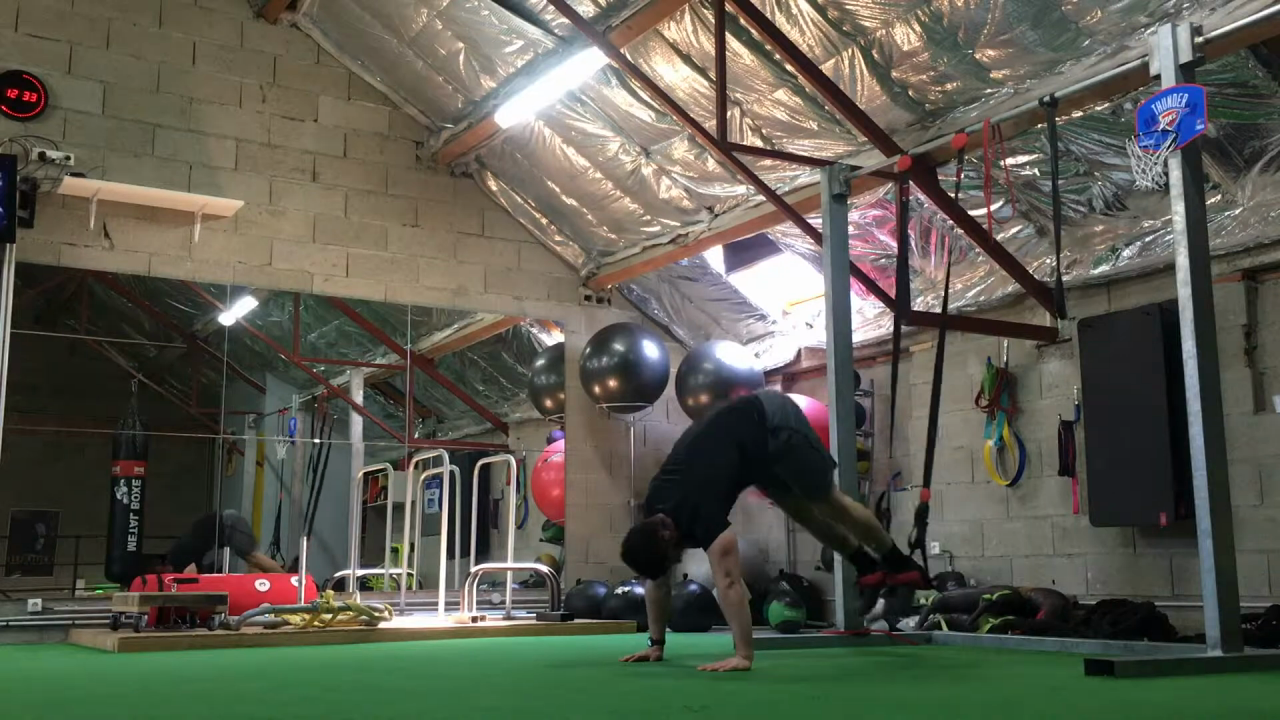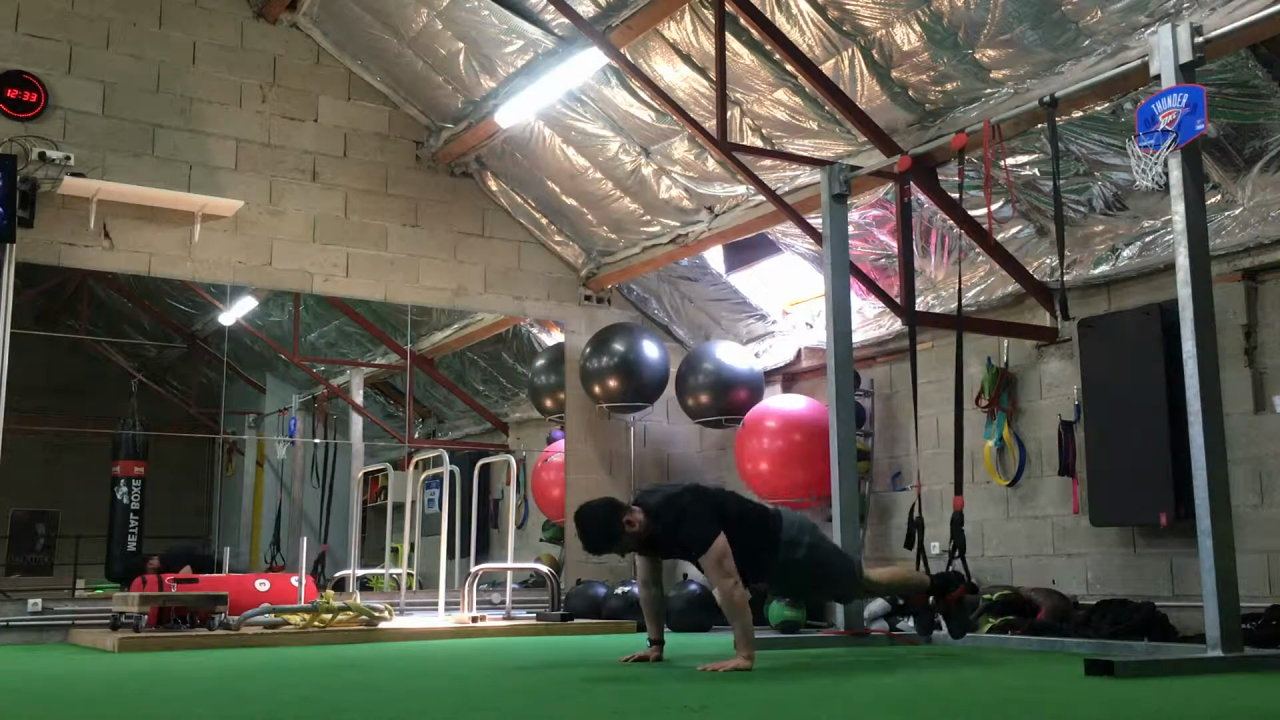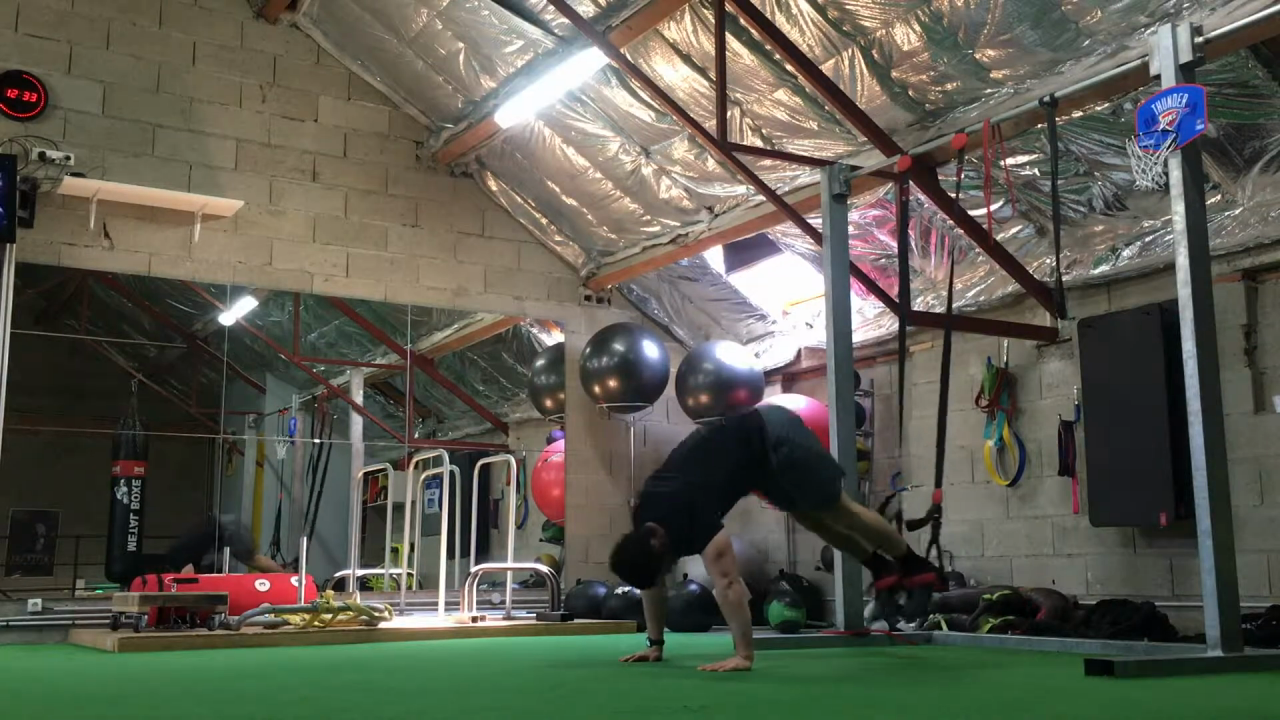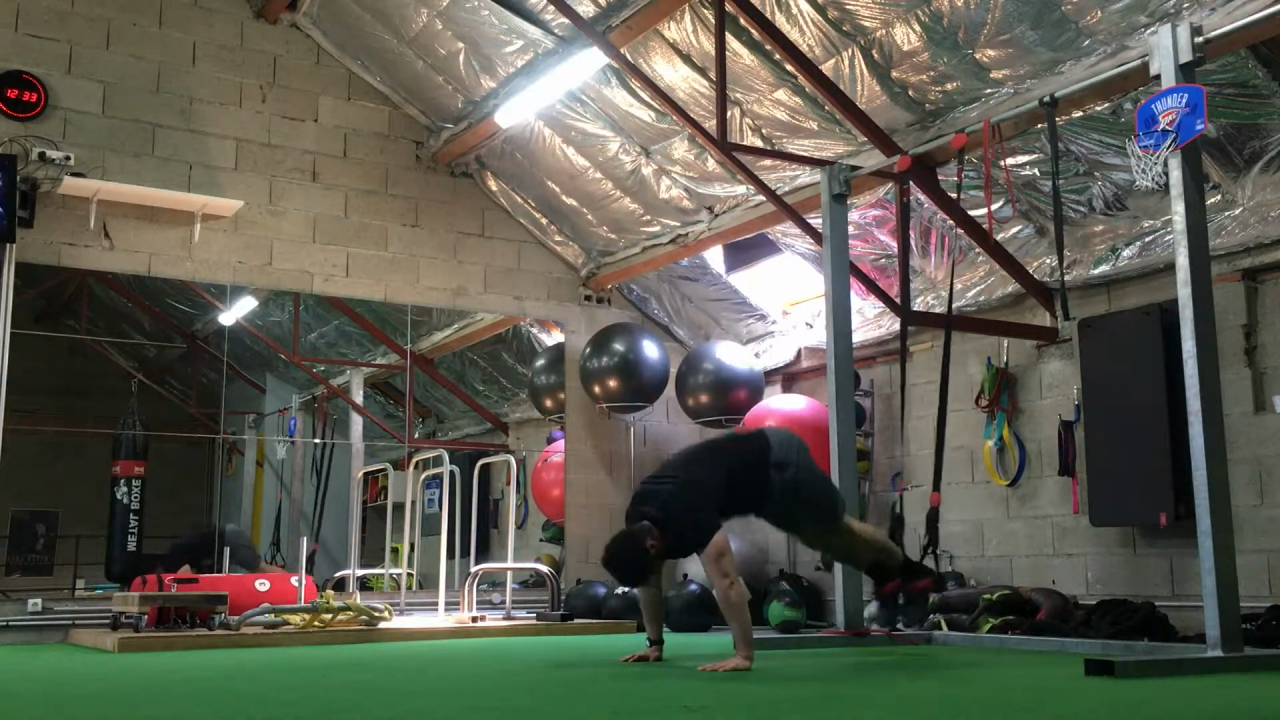
dt=0.7s
person 1, frame 1
left shoulder: (699, 509)
right shoulder: (655, 511)
left elbow: (727, 582)
right elbow: (658, 582)
left wrist: (743, 656)
right wrist: (656, 644)
left hip: (774, 421)
right hip: (754, 435)
left knee: (827, 502)
right knee: (797, 507)
left ankle: (897, 563)
right ankle: (868, 566)
person 1, frame 2
left shoulder: (684, 512)
right shoulder: (644, 517)
left elbow: (728, 583)
right elbow: (649, 584)
left wrist: (745, 655)
right wrist: (656, 644)
left hip: (786, 542)
right hip: (770, 557)
left knee: (858, 582)
right knee: (851, 584)
left ankle: (943, 585)
right ankle: (918, 593)
person 1, frame 3
left shoulder: (691, 508)
right shoulder: (647, 515)
left elbow: (726, 582)
right elbow: (652, 579)
left wrist: (742, 654)
right wrist: (655, 642)
left hip: (773, 432)
right hip: (753, 443)
left knee: (836, 509)
right knee: (809, 515)
left ankle: (914, 565)
right ankle: (883, 569)
person 1, frame 4
left shoulder: (686, 514)
right shoulder: (641, 517)
left elbow: (726, 582)
right elbow: (649, 582)
left wrist: (743, 656)
right wrist: (654, 644)
left hip: (778, 456)
right hip: (761, 475)
left knee: (838, 528)
right knee: (813, 534)
left ankle: (911, 572)
right ankle: (885, 577)
